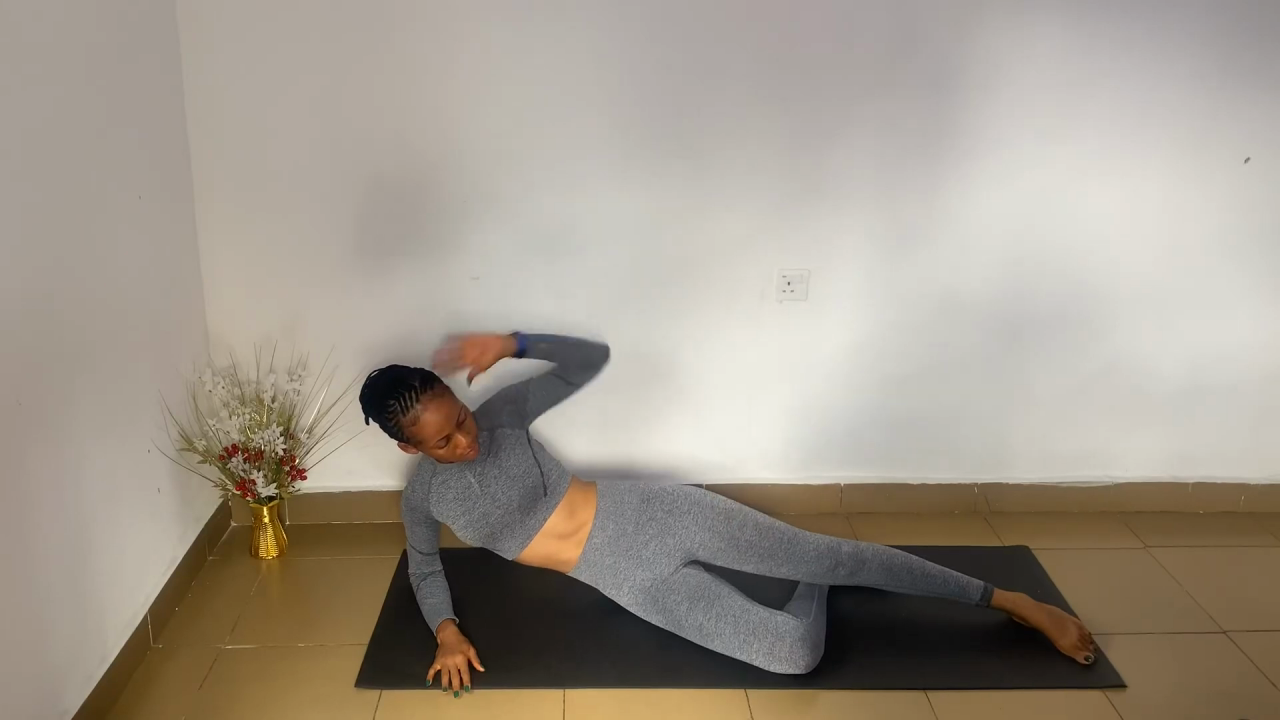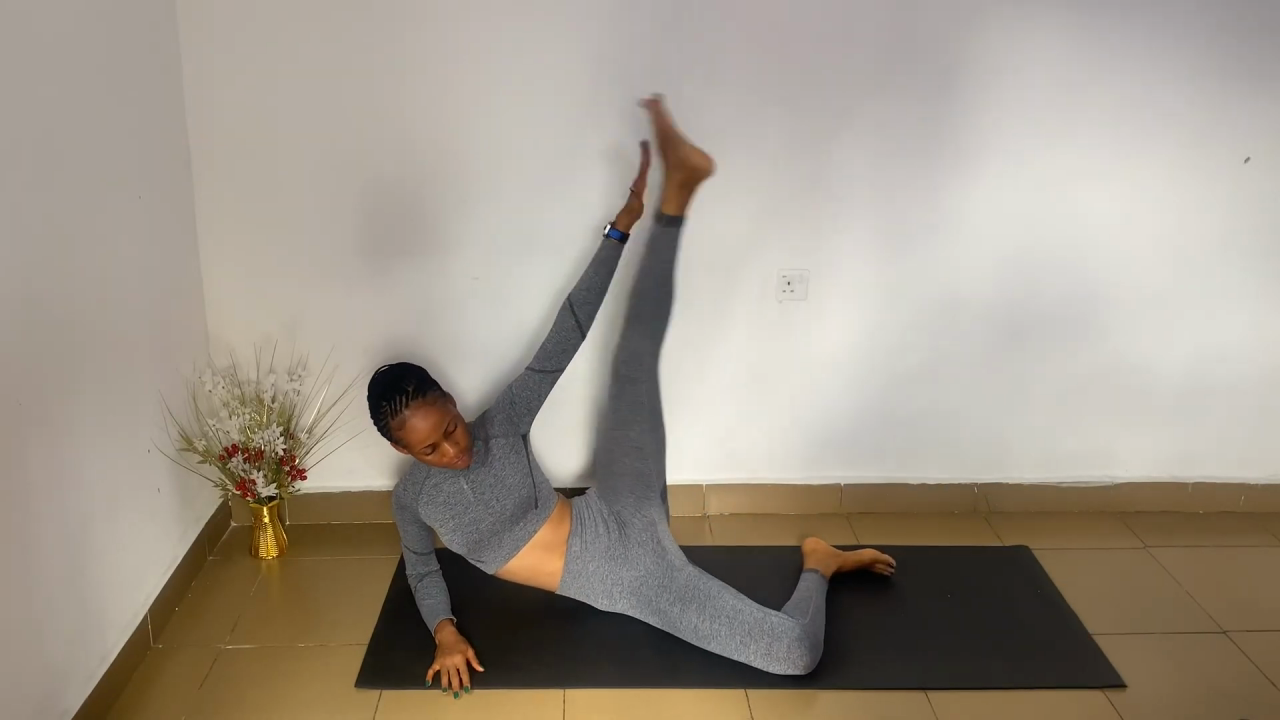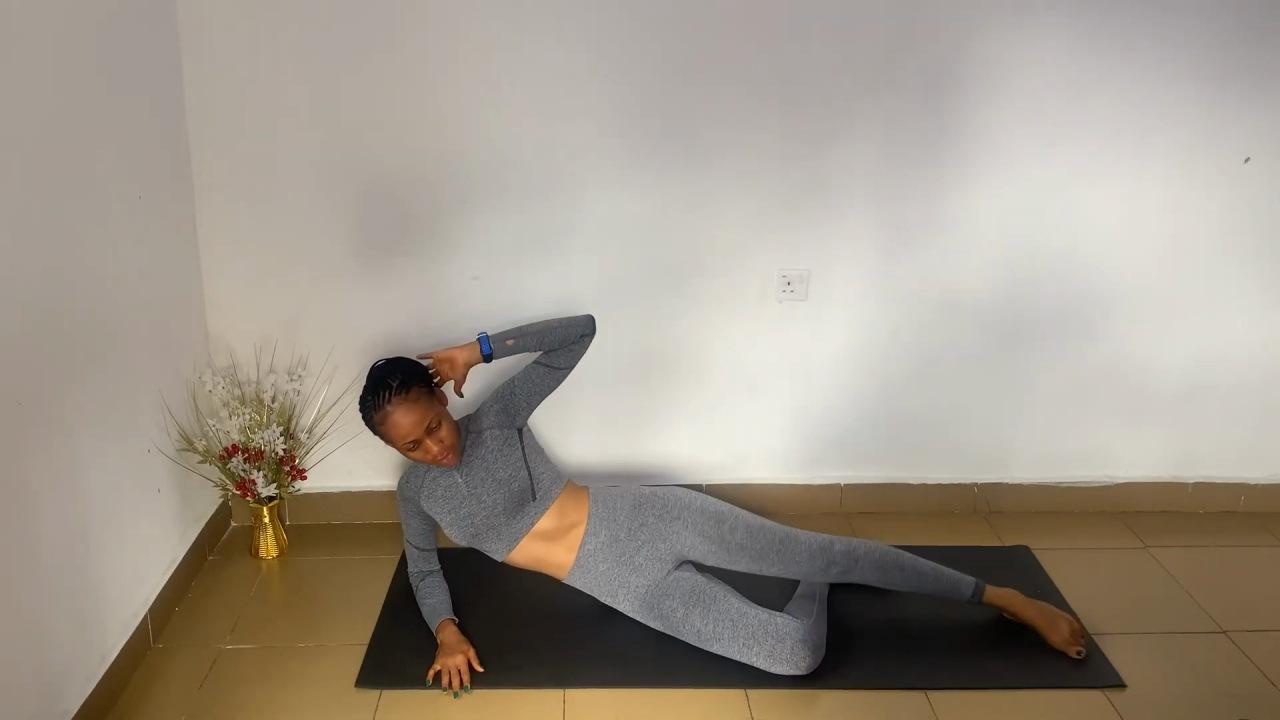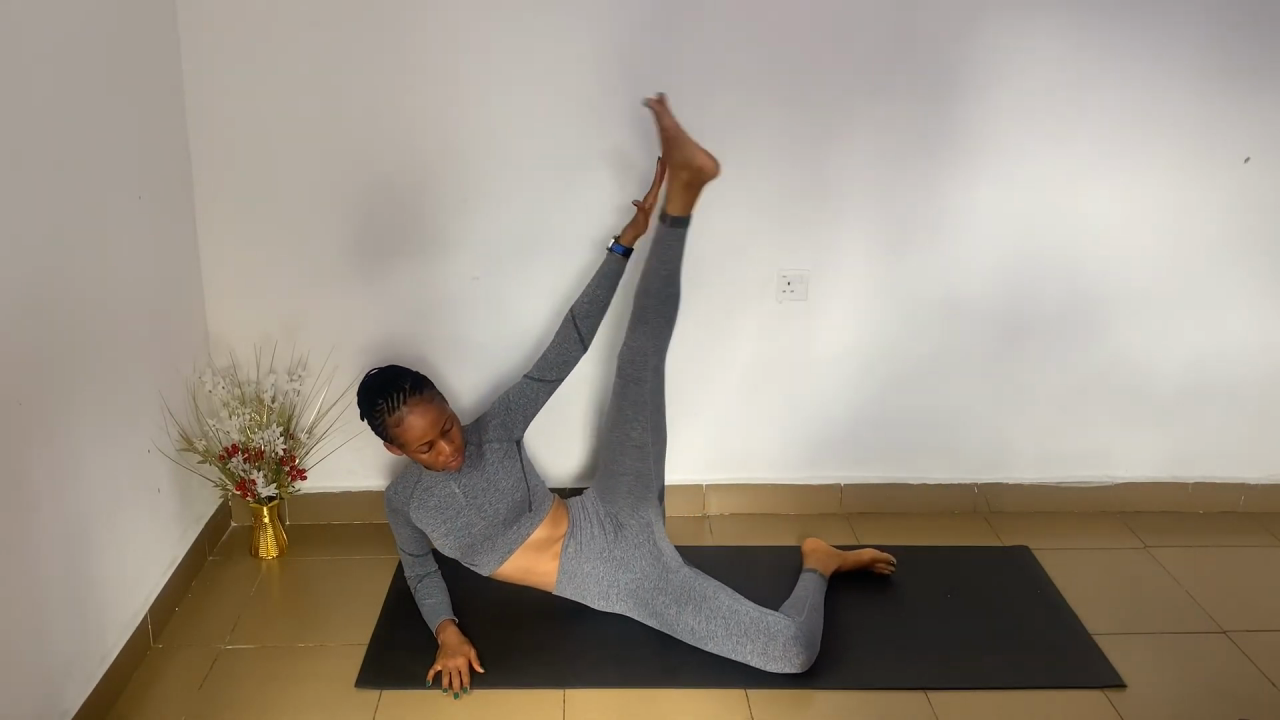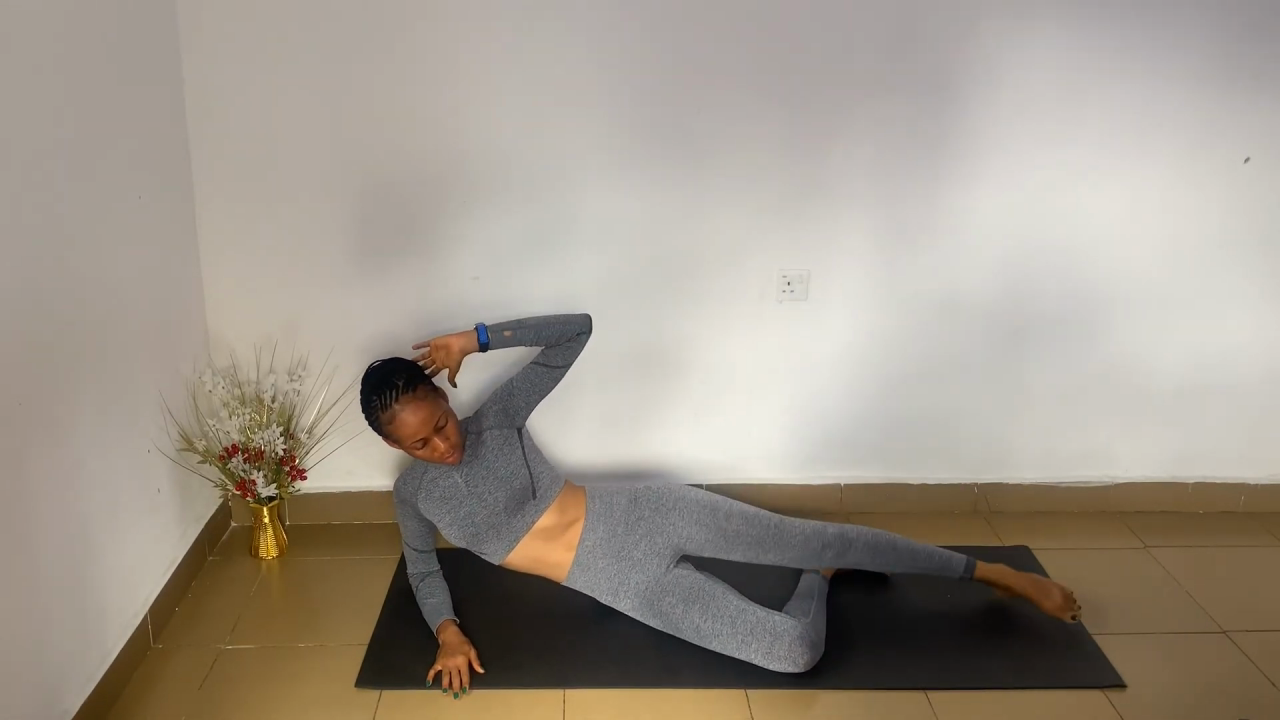
dt=1s
person 1, frame 1
left shoulder: (502, 418)
right shoulder: (423, 493)
left elbow: (593, 356)
right elbow: (422, 563)
left wrist: (511, 344)
right wrist: (446, 629)
left hip: (653, 518)
right hip: (630, 582)
left knee: (834, 553)
right knee: (795, 652)
left ankle: (1013, 601)
right ankle: (814, 586)
person 1, frame 2
left shoulder: (502, 424)
right shoulder: (412, 497)
left elbow: (570, 326)
right elbow: (420, 566)
left wrist: (622, 223)
right wrist: (445, 632)
left hip: (622, 524)
right hip: (614, 585)
left knee: (634, 361)
right ankle: (822, 564)
person 1, frame 3
left shoulder: (496, 416)
right shoulder: (414, 491)
left elbow: (580, 330)
right elbow: (421, 564)
left wrist: (481, 348)
right wrist: (446, 632)
left hip: (641, 524)
right hip: (624, 586)
left knee: (828, 553)
right knee: (798, 653)
left ankle: (1004, 598)
right ankle: (817, 585)
person 1, frame 4
left shoulder: (493, 430)
right shoulder: (404, 500)
left elbow: (571, 340)
right elbow: (418, 566)
left wrist: (628, 239)
right wrist: (446, 630)
left hip: (618, 525)
right hip: (613, 586)
left knee: (639, 359)
right knee: (792, 653)
right ankle: (823, 562)
person 1, frame 5
left shoulder: (496, 416)
right shoulder: (413, 492)
left elbow: (578, 328)
right elbow: (421, 564)
left wrist: (476, 337)
right wrist: (447, 631)
left hip: (639, 520)
right hip: (622, 584)
left knee: (818, 536)
right knee: (794, 651)
left ankle: (989, 573)
right ankle: (819, 577)
